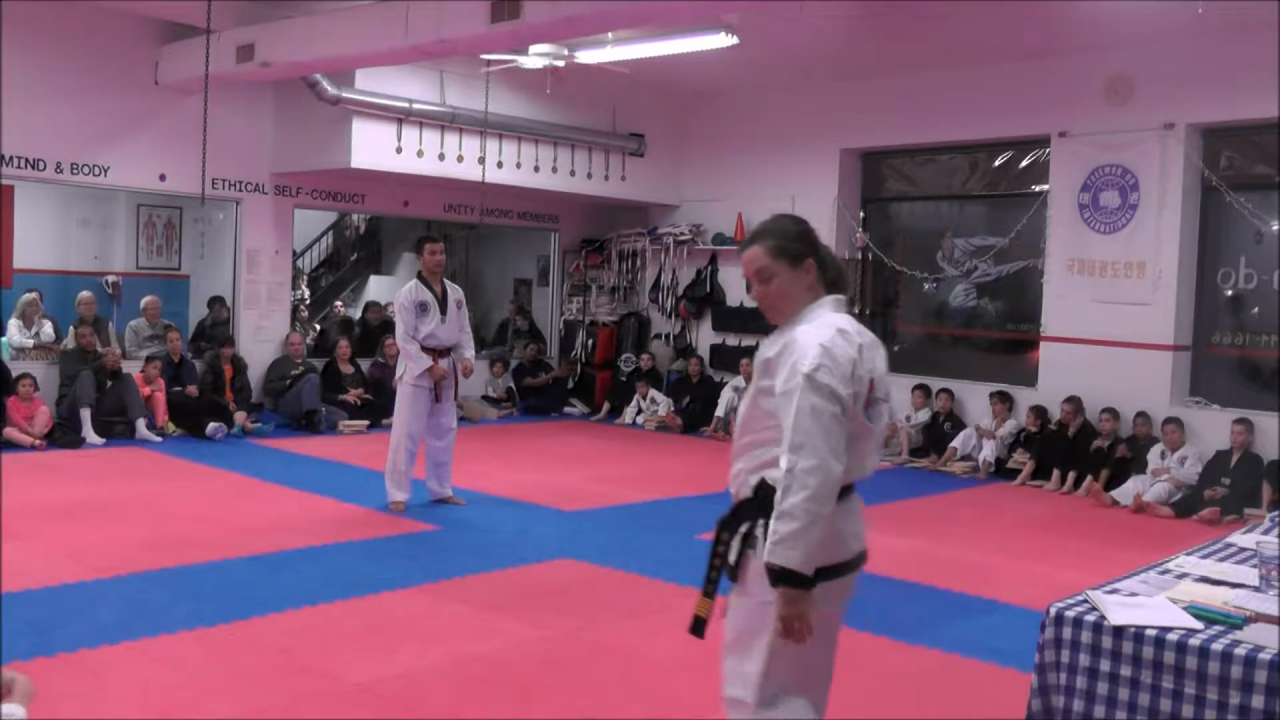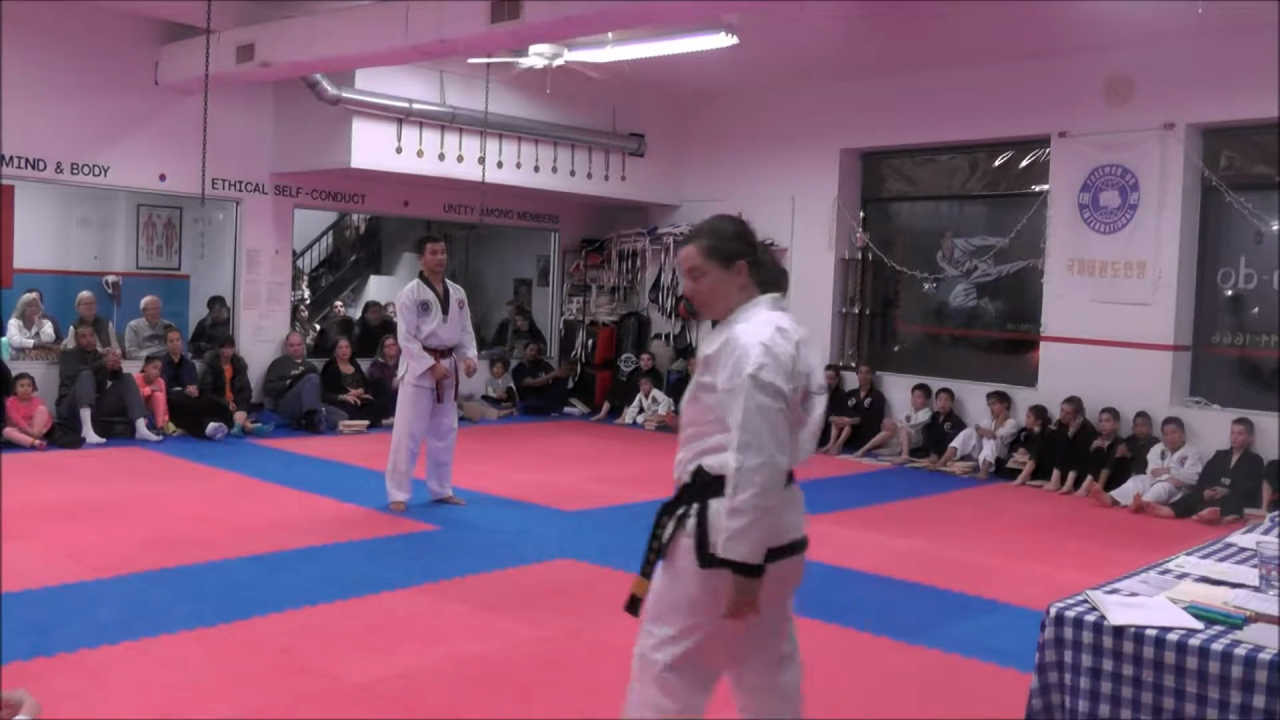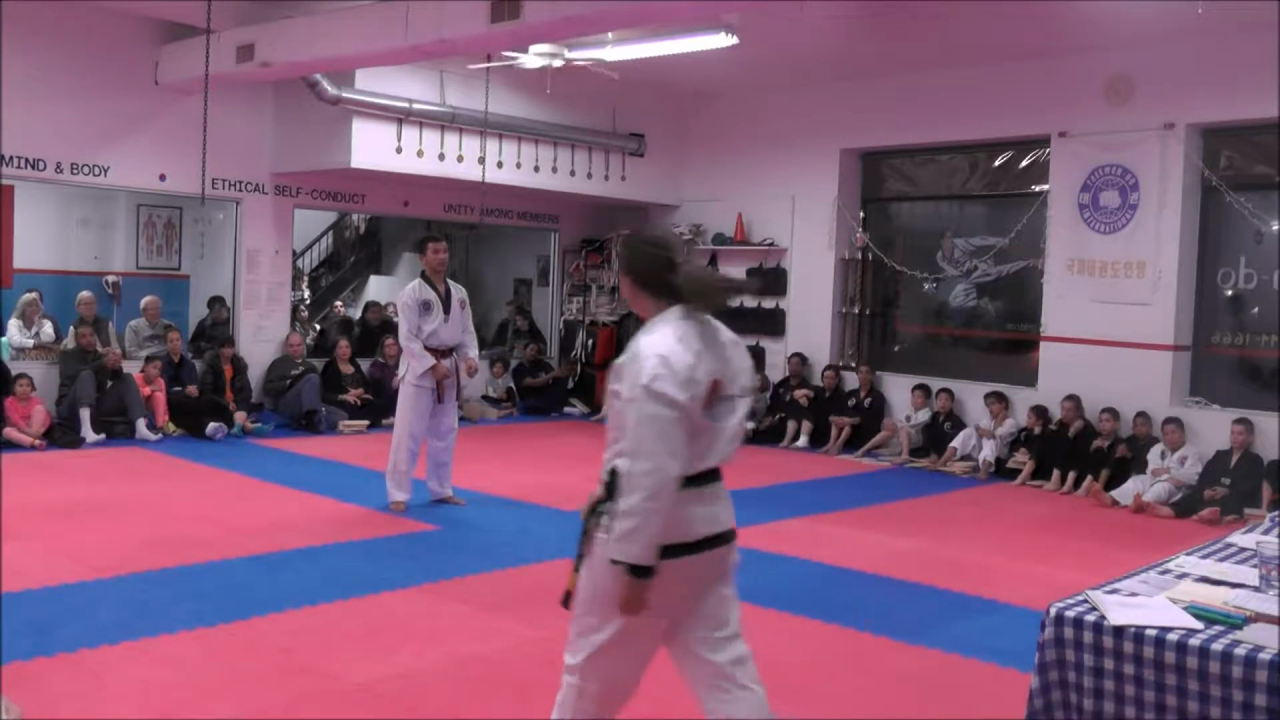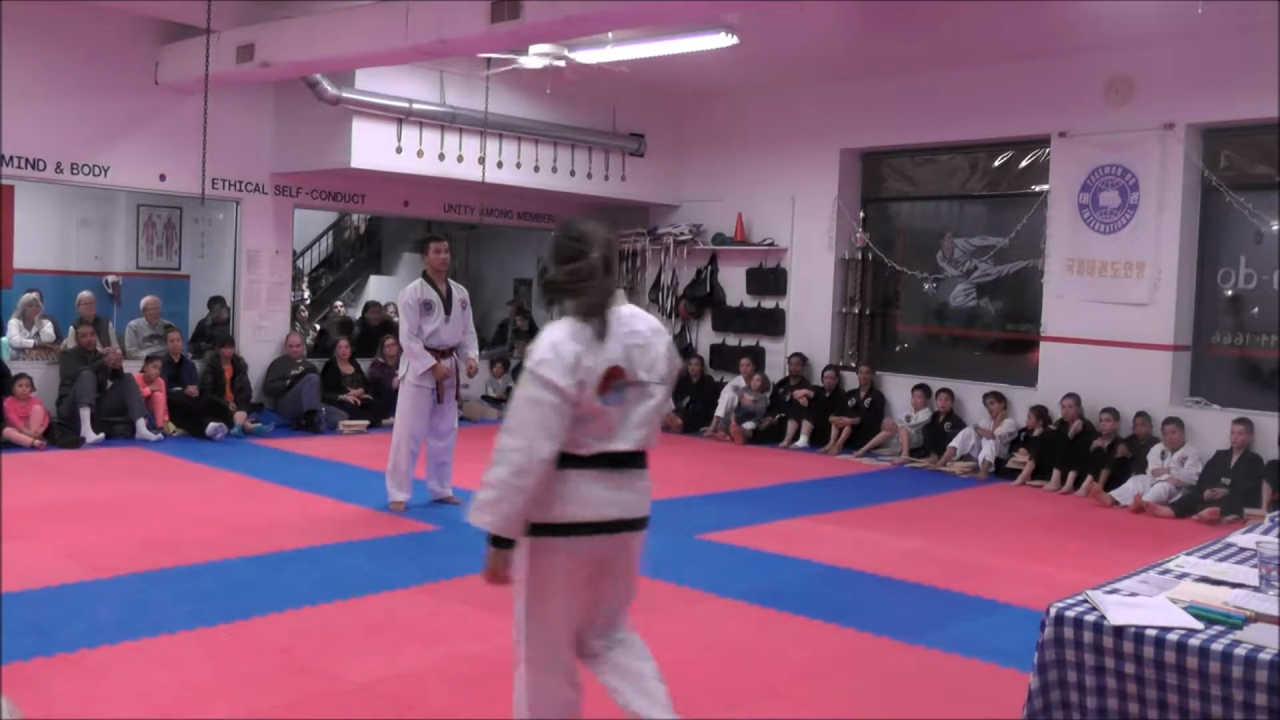
dt=0.2s
person 1, frame 1
left shoulder: (812, 347)
right shoulder: (852, 338)
left elbow: (809, 469)
left wrist: (792, 576)
left hip: (799, 546)
right hip: (828, 534)
person 1, frame 2
left shoulder: (749, 344)
right shoulder: (777, 333)
left elbow: (756, 464)
left wrist: (742, 564)
left hip: (725, 531)
right hip: (768, 526)
left knee: (663, 660)
right knee: (771, 671)
person 1, frame 3
left shoulder: (651, 355)
right shoulder: (722, 342)
left elbow: (649, 468)
left wrist: (636, 565)
right wrist: (613, 496)
left hip: (651, 529)
right hip: (708, 521)
left knee: (597, 656)
right knee: (720, 657)
person 1, frame 4
left shoulder: (557, 344)
right shoulder: (652, 332)
left elbow: (525, 448)
left wrist: (500, 535)
left hip: (564, 508)
right hip: (626, 501)
left knee: (545, 647)
right knee: (604, 633)
person 2, frame 1
left shoulder: (455, 293)
right shoulder: (409, 293)
left elbow: (464, 331)
right elbow: (404, 338)
left wrist: (466, 357)
right wrist: (429, 366)
left hip: (447, 367)
right hip: (417, 369)
left knee: (444, 432)
right knee: (407, 433)
left ankle: (441, 489)
right ankle: (397, 493)
person 2, frame 2
left shoulder: (457, 293)
right shoulder: (411, 293)
left elbow: (465, 331)
right elbow: (406, 337)
left wrist: (469, 357)
right wrist: (431, 366)
left hip: (448, 367)
right hip: (419, 368)
left knee: (445, 433)
right knee: (408, 433)
left ankle: (441, 489)
right ankle: (398, 493)
person 2, frame 3
left shoulder: (459, 293)
right shoulder: (413, 292)
left elbow: (467, 331)
right elbow: (408, 337)
left wrist: (470, 357)
right wrist: (432, 365)
left hip: (449, 367)
right hip: (420, 368)
left knee: (445, 433)
right knee: (408, 432)
left ankle: (441, 489)
right ankle: (398, 493)
person 2, frame 4
left shoulder: (460, 293)
right shoulder: (413, 292)
left elbow: (467, 332)
right elbow: (408, 337)
left wrist: (470, 358)
right wrist: (433, 365)
left hip: (449, 367)
right hip: (420, 368)
left knee: (444, 433)
right knee: (408, 432)
left ankle: (441, 489)
right ankle: (398, 493)
